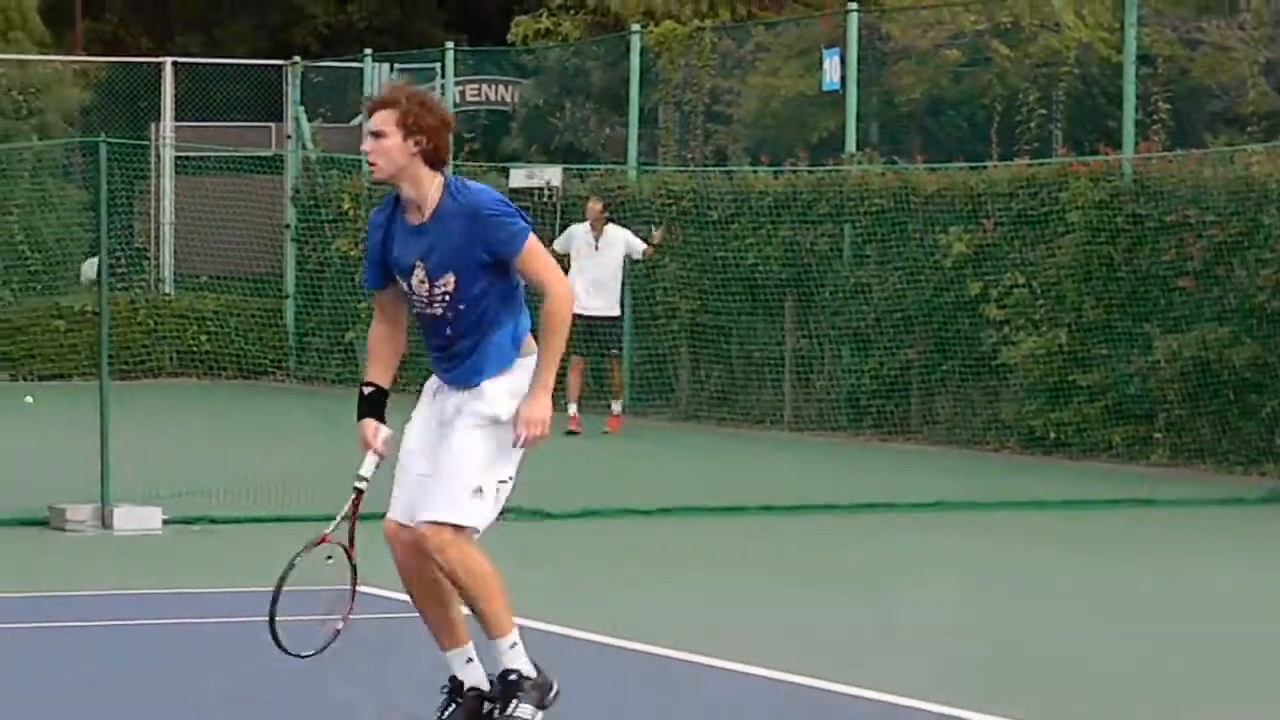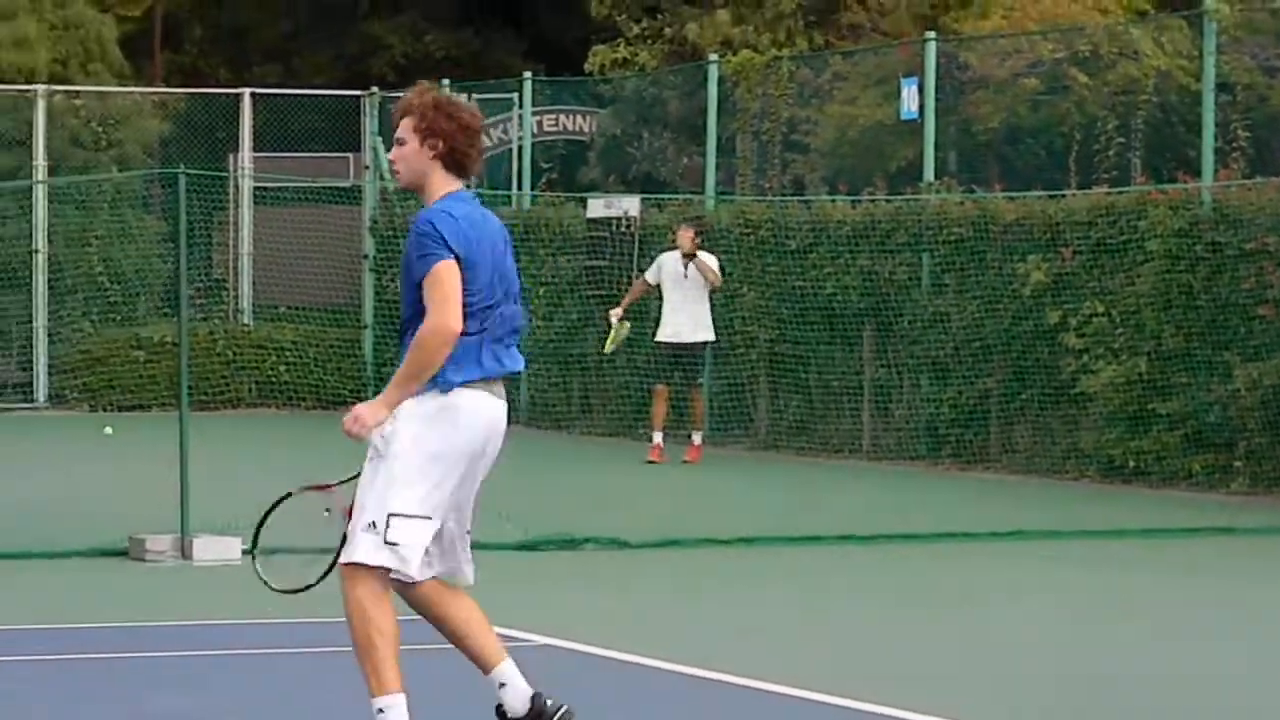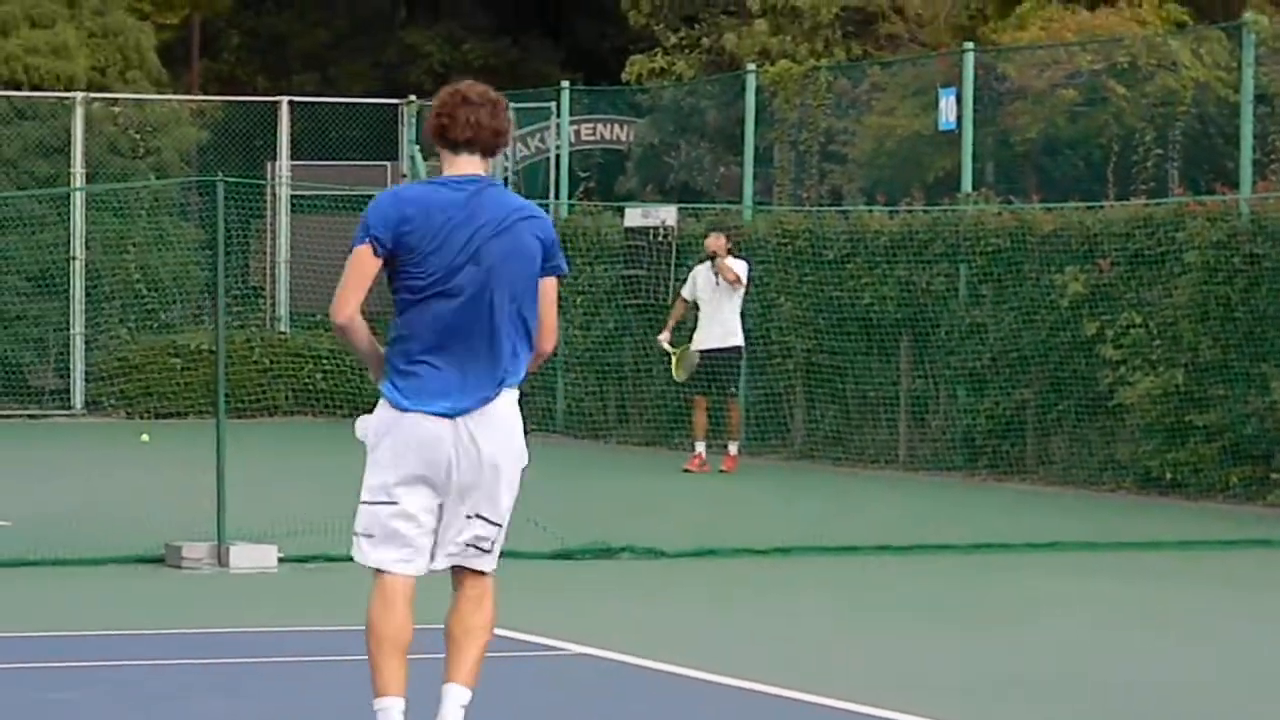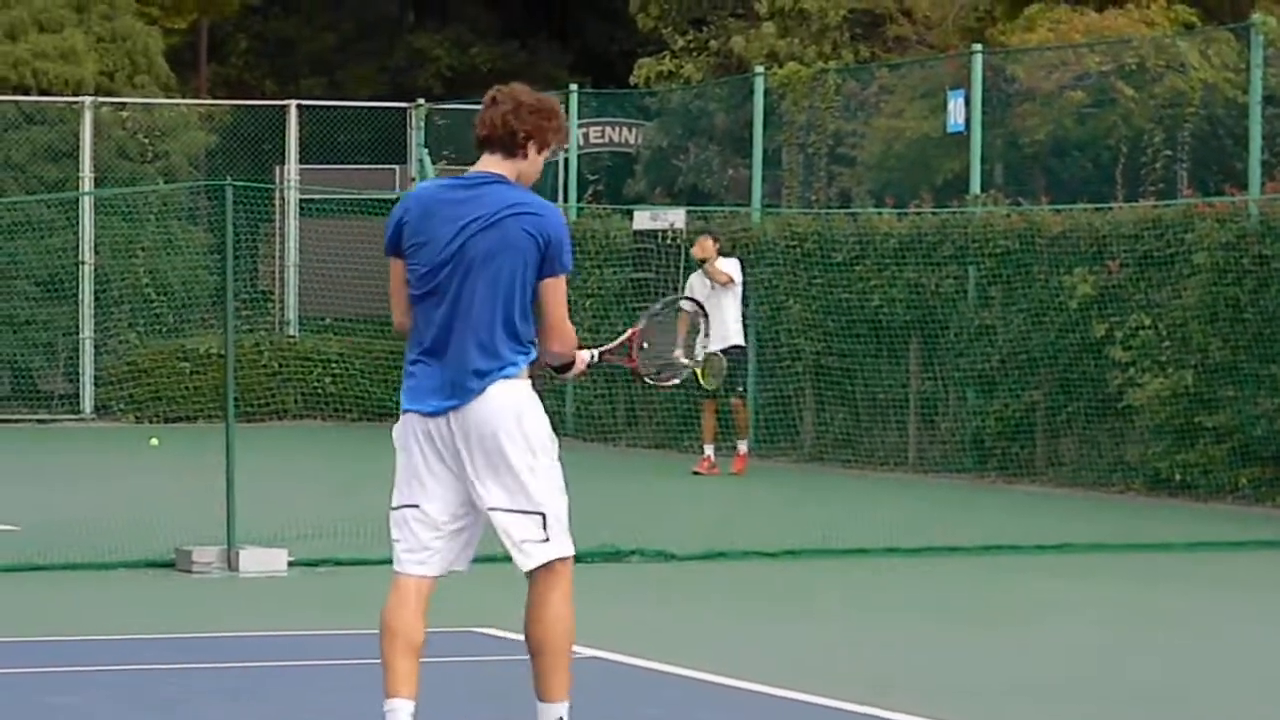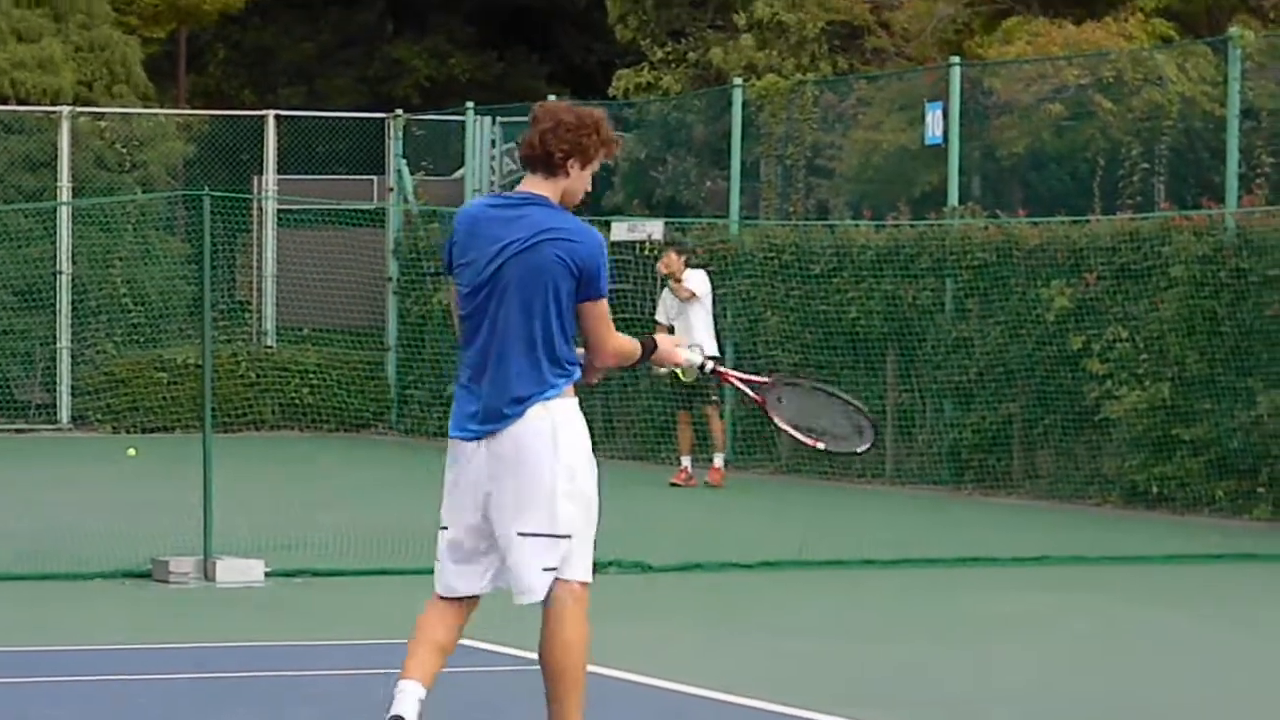
dt=0.3s
person 1, frame 1
left shoulder: (480, 209)
right shoulder: (388, 228)
left elbow: (557, 291)
right elbow: (390, 318)
left wrist: (541, 392)
right wrist: (373, 406)
left hip: (501, 386)
right hip: (446, 388)
left knee: (441, 537)
right knee: (403, 536)
person 1, frame 2
left shoulder: (439, 223)
right shoulder: (483, 224)
left elbow: (444, 327)
left wrist: (384, 403)
left hip: (437, 415)
right hip: (482, 417)
left knee: (363, 572)
right knee: (428, 578)
person 1, frame 3
left shoulder: (395, 206)
right shoulder: (535, 224)
left elbow: (345, 312)
right elbow: (544, 342)
left wrist: (380, 360)
left hip: (410, 411)
right hip: (493, 418)
left knee: (393, 578)
right knee: (475, 577)
person 1, frame 4
left shoulder: (415, 204)
right shoulder: (542, 220)
left elbow: (404, 317)
right elbow: (554, 340)
right wrist: (571, 360)
left hip: (425, 407)
right hip: (499, 403)
left knee: (412, 575)
right knee: (550, 569)
person 1, frame 5
left shoulder: (467, 221)
right shoulder: (581, 243)
right elbow: (603, 352)
right wrist: (654, 351)
left hip: (472, 425)
right hip: (542, 424)
left knee: (453, 590)
right knee: (565, 592)
person 2, frame 1
left shoulder: (622, 235)
right shoulder: (575, 231)
left elbow: (645, 253)
right elbow: (552, 252)
left wrist: (654, 244)
left hip: (608, 310)
right hip: (578, 309)
left knee: (614, 362)
right knee: (576, 361)
left ankle: (616, 412)
right ankle: (573, 415)
person 2, frame 2
left shoulder: (708, 260)
right shoulder: (665, 259)
left elbow: (715, 282)
right elbow: (643, 283)
left wrist: (691, 254)
right wrist: (621, 307)
left hip: (696, 337)
right hip: (667, 336)
left knee: (695, 390)
right knee: (660, 390)
left ankle: (696, 443)
right ankle: (657, 445)
person 2, frame 3
left shoulder: (739, 265)
right shoulder: (698, 272)
left elbow: (731, 278)
right elbow: (683, 300)
left wrist: (715, 255)
right wrist: (668, 329)
left hip: (728, 344)
right hip: (701, 345)
left knee: (731, 399)
right knee: (699, 400)
left ankle: (732, 453)
right ankle: (699, 455)
person 2, frame 4
left shoulder: (731, 263)
right shoulder: (694, 279)
left elbow: (722, 279)
left wrist: (703, 261)
left hip: (731, 344)
right hip: (707, 348)
left knee: (736, 399)
right knee: (708, 403)
left ankle: (742, 451)
right ankle: (708, 457)
person 2, frame 5
left shoulder: (699, 275)
right shoulder: (666, 293)
left elbow: (685, 294)
right elbow: (663, 327)
left wrist: (667, 277)
left hip: (704, 354)
left knee: (711, 408)
right knee: (683, 415)
left ankle: (718, 465)
right ankle: (685, 469)
